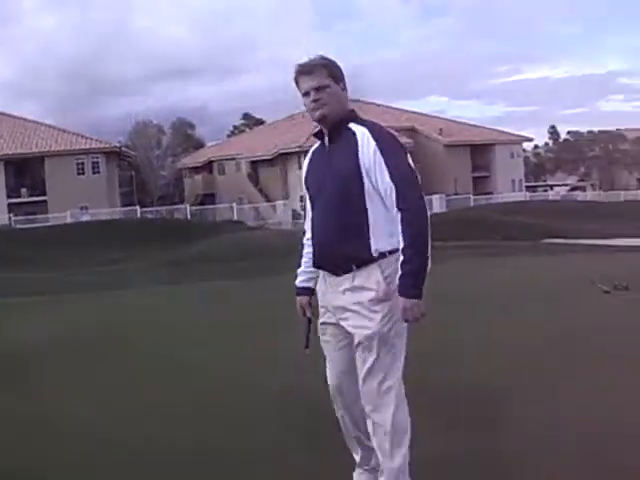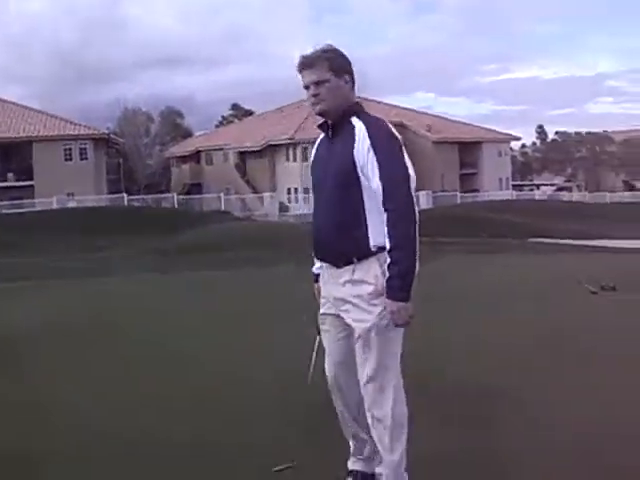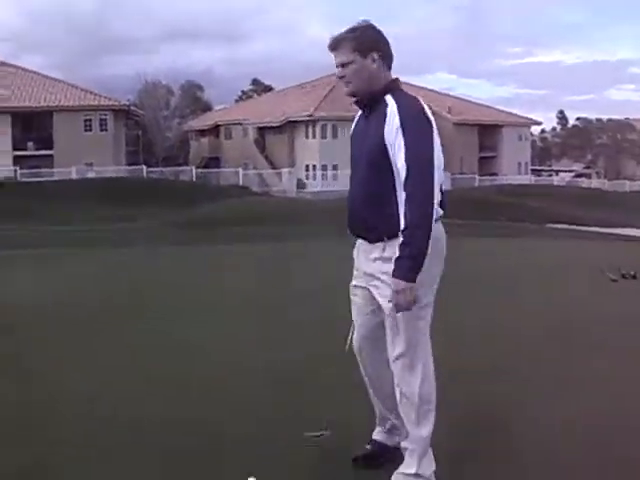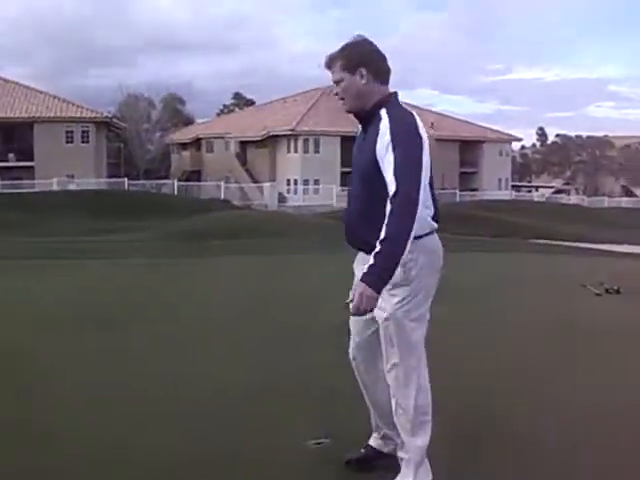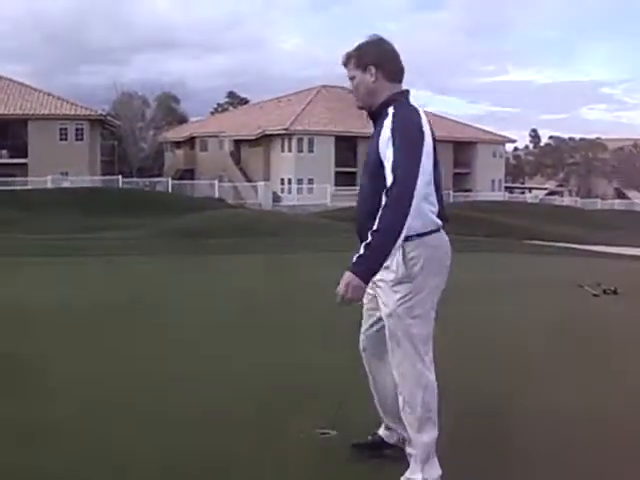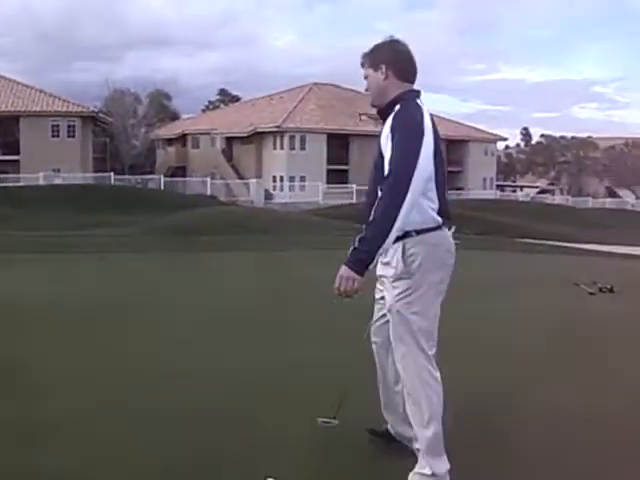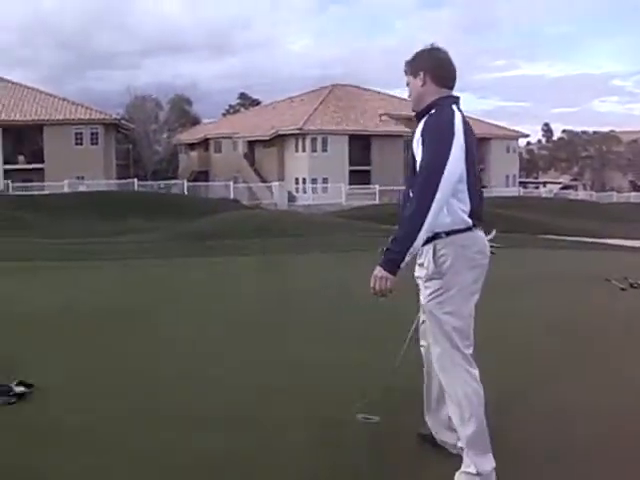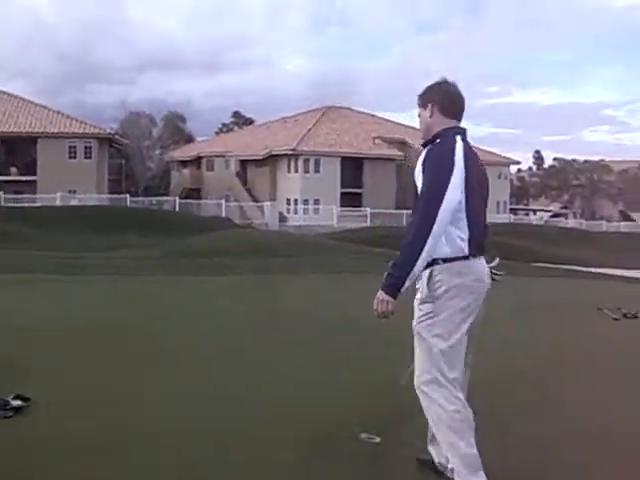
dt=0.1s
person 1, frame 1
left shoulder: (373, 140)
right shoulder: (313, 156)
left elbow: (410, 210)
left wrist: (410, 285)
right wrist: (305, 284)
left hip: (375, 283)
right hip: (331, 287)
left knee: (380, 391)
right knee: (341, 387)
person 1, frame 2
left shoulder: (372, 133)
right shoulder: (322, 144)
left elbow: (400, 210)
left wrist: (400, 288)
right wrist: (319, 272)
left hip: (373, 276)
right hip: (334, 277)
left knee: (379, 385)
right knee: (339, 378)
person 1, frame 3
left shoulder: (406, 112)
right shoulder: (365, 116)
left elbow: (421, 192)
left wrist: (409, 269)
left hip: (406, 253)
right hip: (371, 250)
left knee: (408, 357)
right knee: (367, 345)
right ankle: (390, 433)
person 1, frame 4
left shoulder: (399, 125)
right shoulder: (369, 127)
left elbow: (406, 205)
left wrist: (376, 278)
left hip: (403, 263)
right hip: (372, 260)
left knee: (403, 368)
right knee: (363, 353)
right ankle: (386, 440)
person 1, frame 5
left shoulder: (405, 122)
right shoulder: (390, 122)
left elbow: (402, 201)
left wrist: (361, 268)
left hip: (412, 257)
right hip: (394, 256)
left knee: (410, 362)
right knee: (373, 346)
right ankle: (396, 432)
person 1, frame 6
left shoulder: (407, 119)
right shoulder: (403, 118)
left elbow: (396, 196)
left wrist: (357, 261)
left hip: (415, 253)
right hip: (401, 251)
left knee: (414, 359)
right knee: (386, 342)
right ankle: (401, 427)
person 1, frame 7
left shoulder: (437, 123)
right shoulder: (455, 123)
left elbow: (425, 198)
left wrist: (390, 260)
left hip: (450, 250)
right hip: (464, 244)
left knee: (452, 360)
right knee: (439, 349)
right ankle: (442, 429)
person 1, frame 8
left shoulder: (439, 152)
right shoulder: (467, 154)
left elbow: (427, 224)
left wrist: (392, 284)
left hip: (447, 277)
right hip: (468, 270)
left knee: (436, 381)
right knee: (444, 375)
